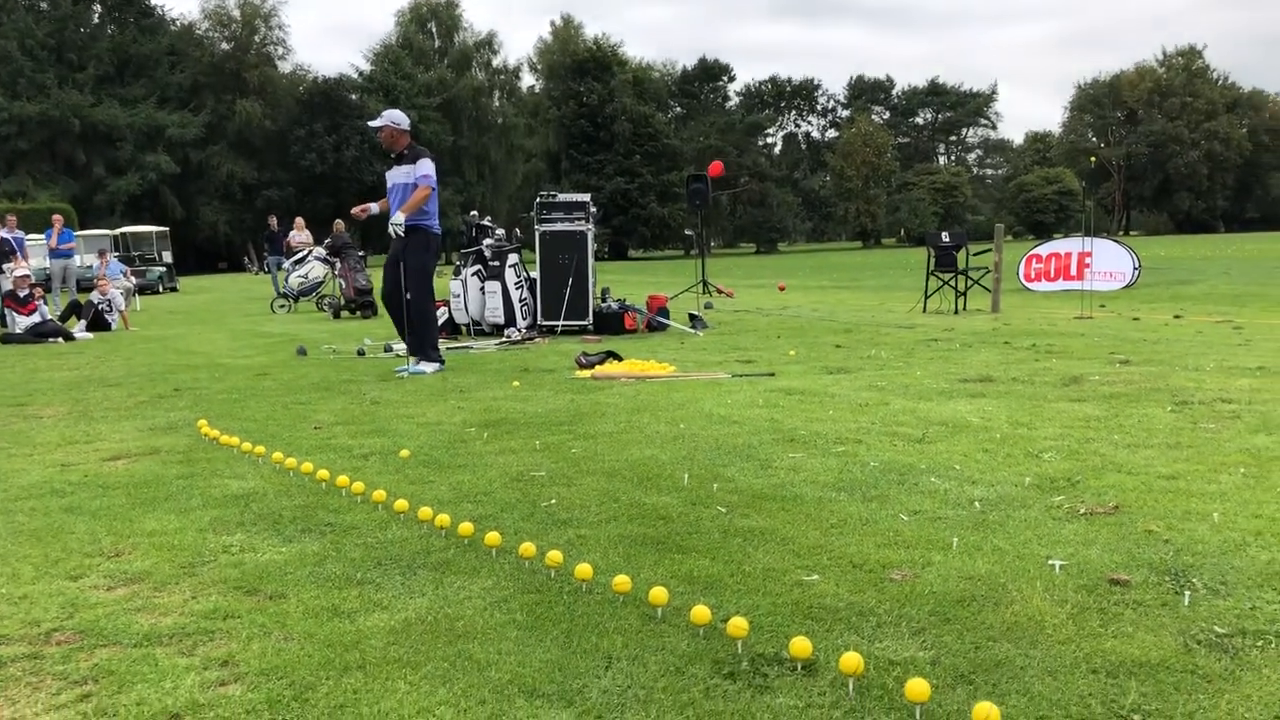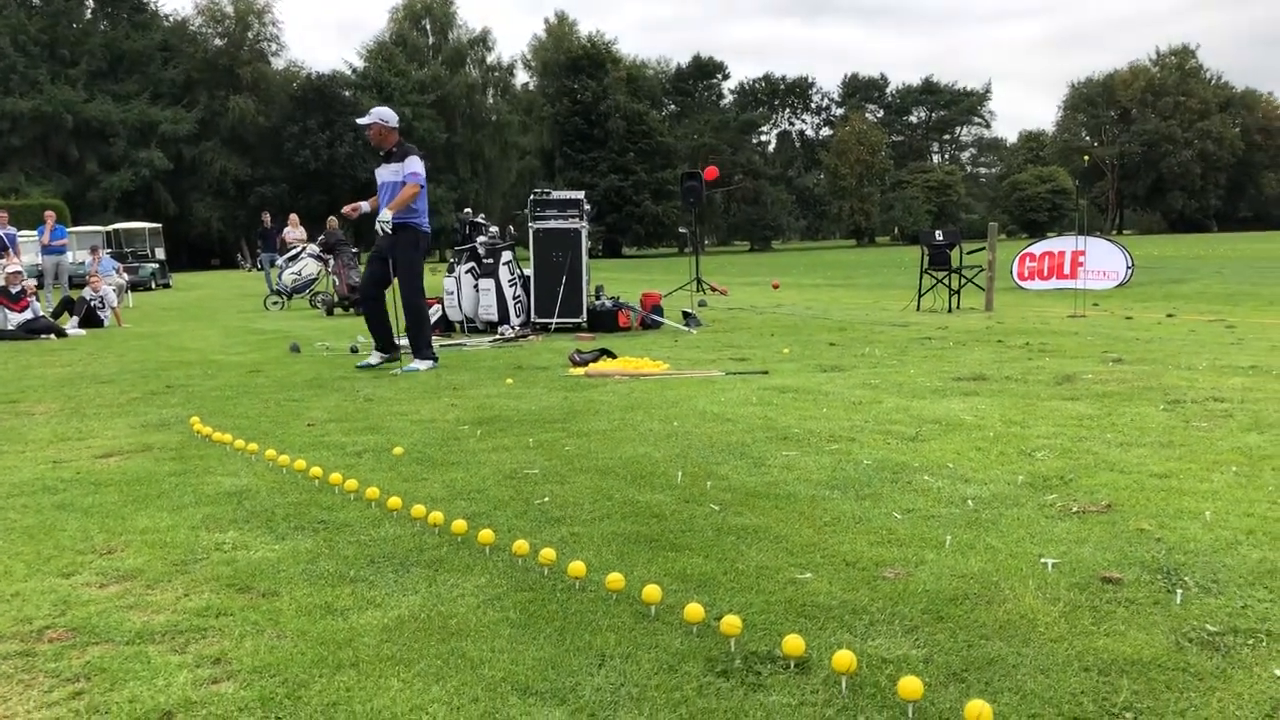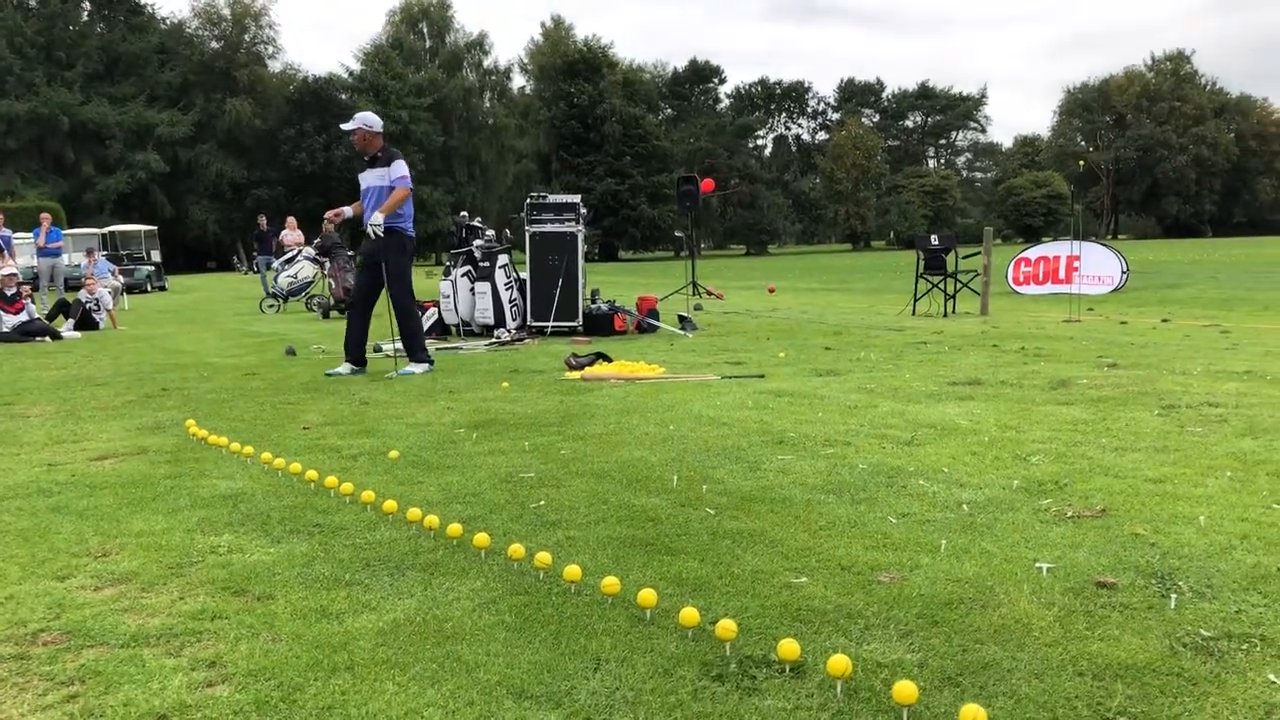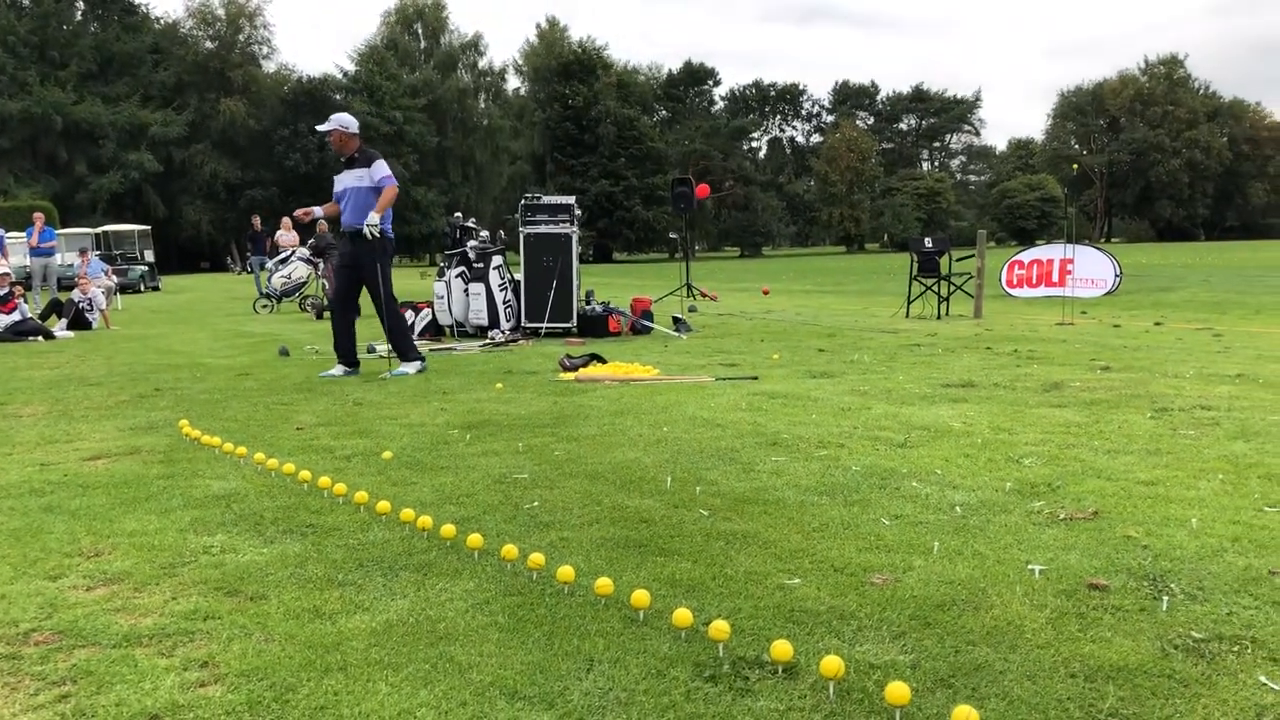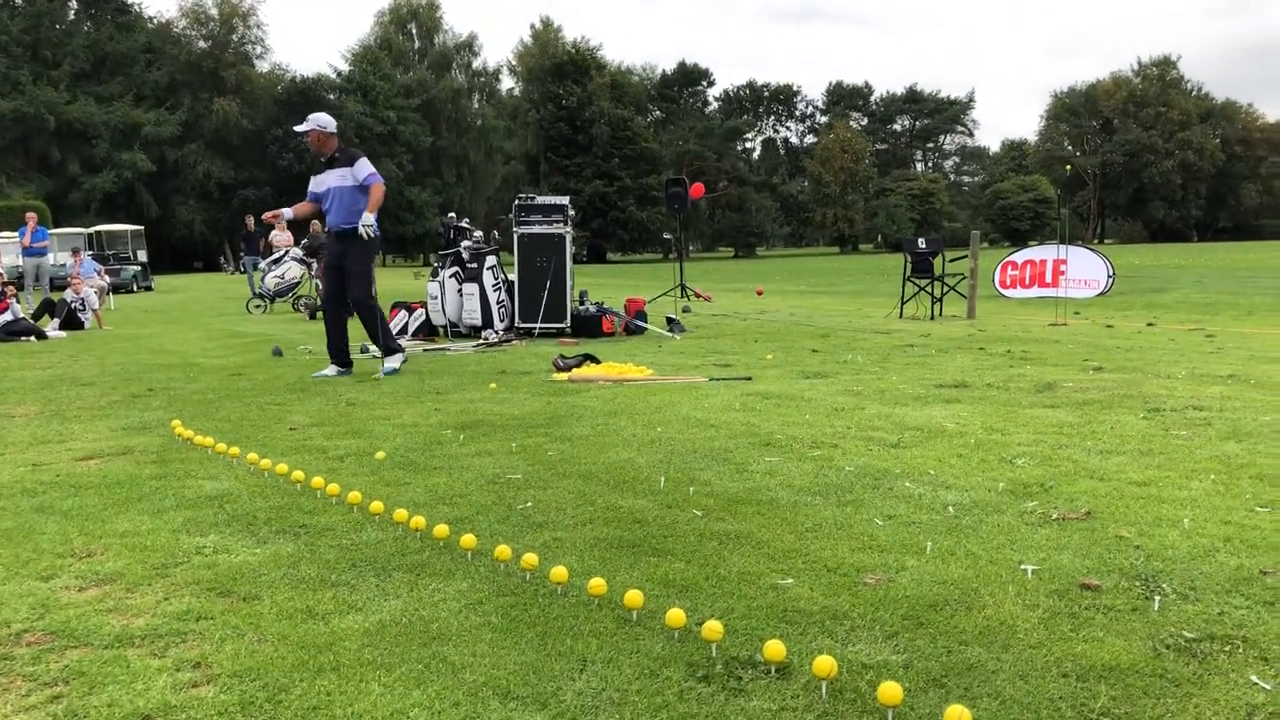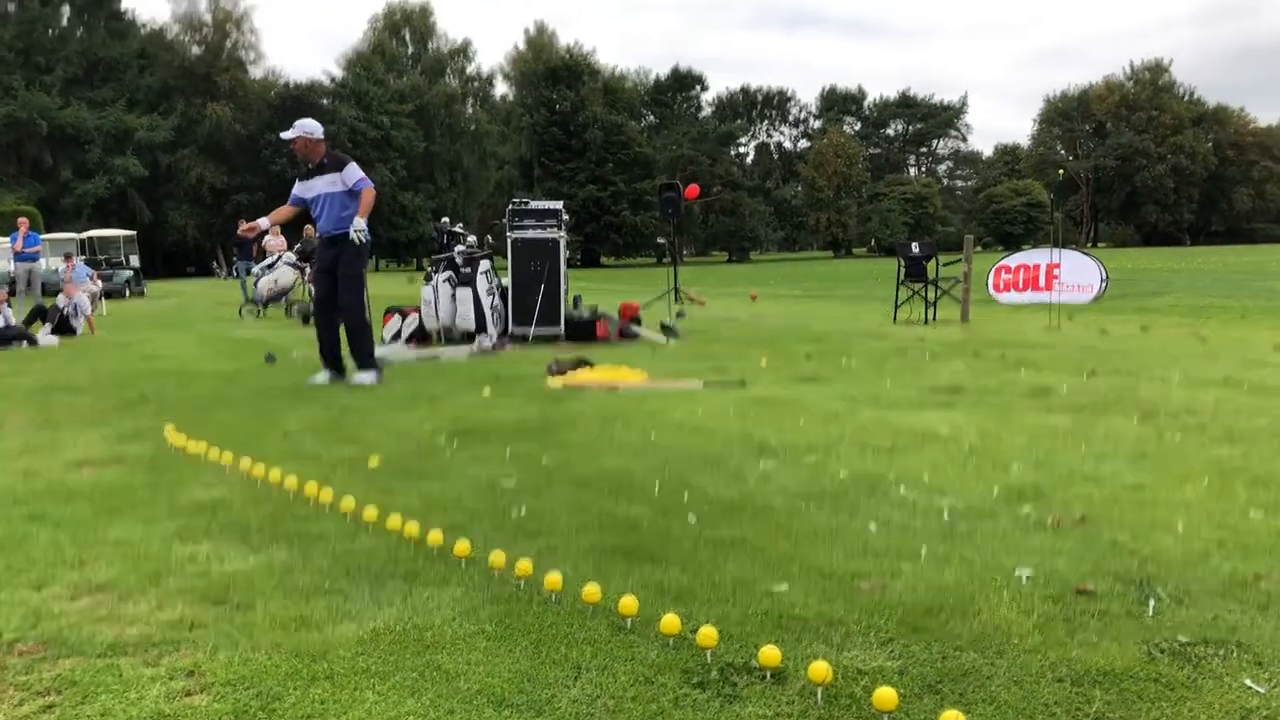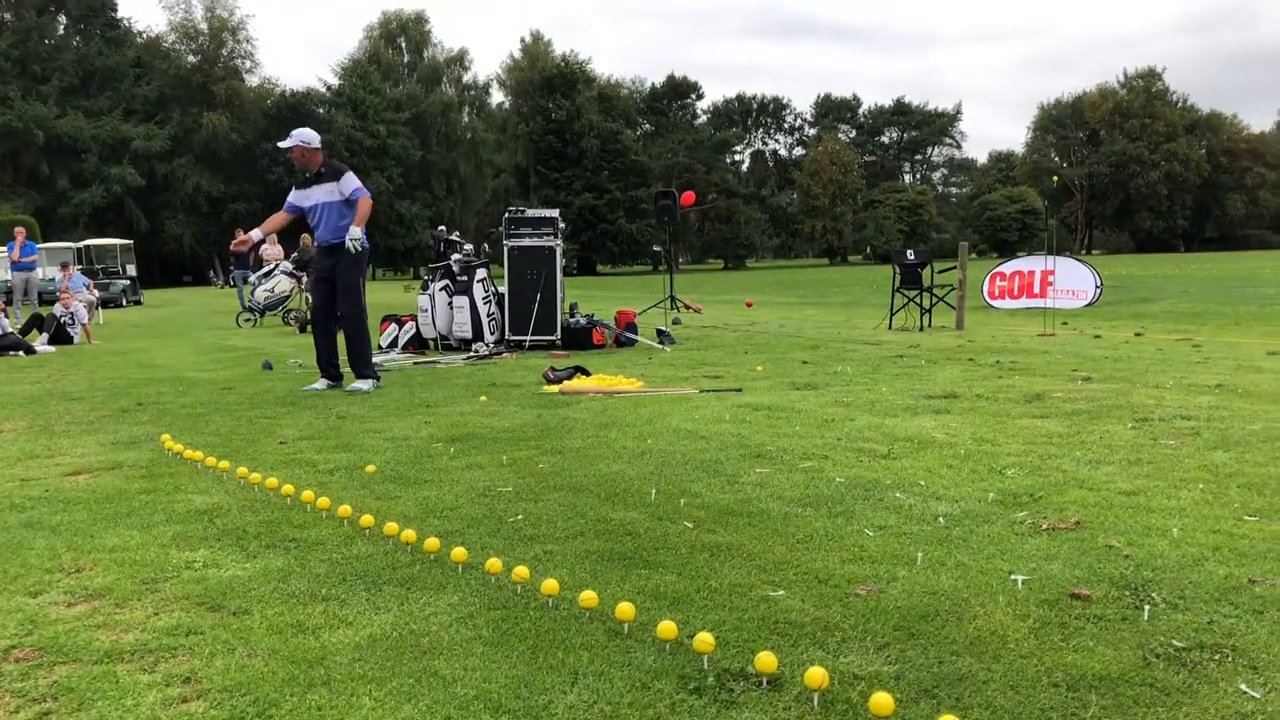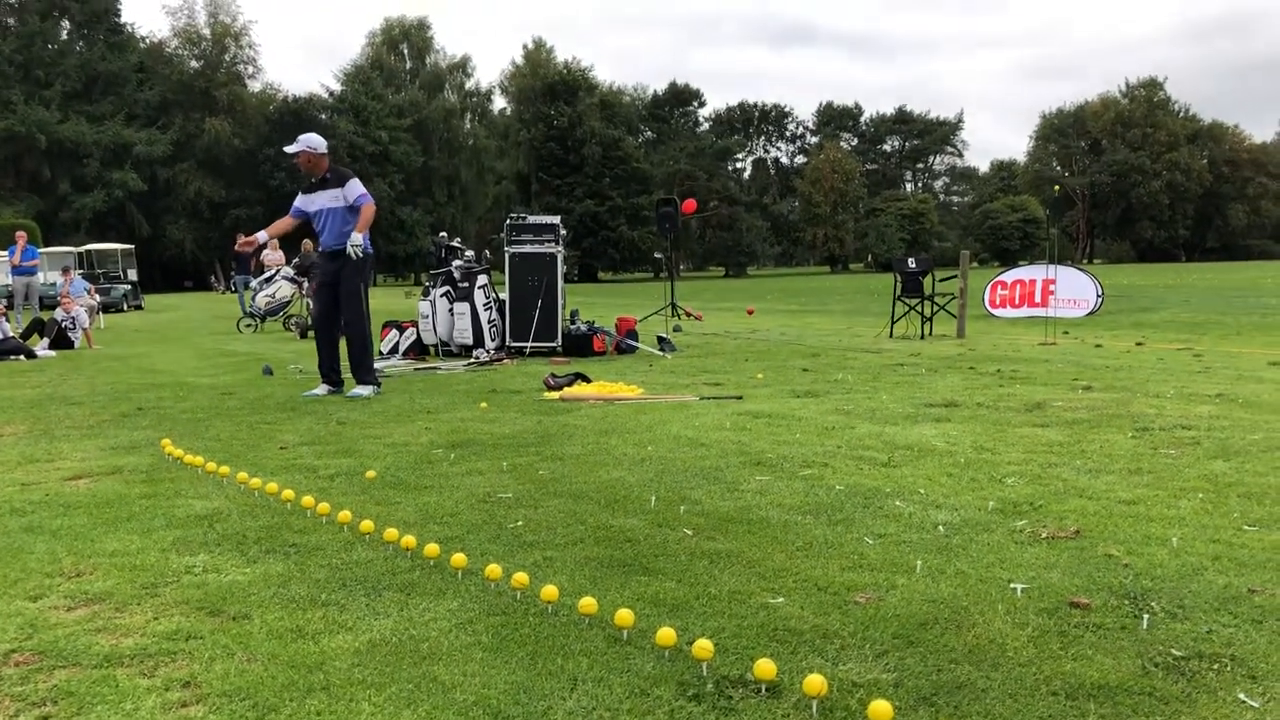
dt=0.2s
person 1, frame 1
left shoulder: (420, 158)
right shoulder: (394, 163)
left elbow: (425, 190)
left wrist: (401, 214)
right wrist: (372, 208)
left hip: (422, 234)
right hip: (400, 236)
left knee: (420, 297)
right knee: (391, 295)
left ankle: (432, 358)
right ankle: (418, 350)
person 1, frame 2
left shoulder: (409, 155)
right shoulder: (383, 161)
left elbow: (414, 188)
left wrist: (388, 211)
right wrist: (363, 206)
left hip: (410, 233)
right hip: (386, 234)
left knee: (411, 295)
right knee: (368, 291)
left ankle: (425, 356)
right ankle: (386, 348)
person 1, frame 3
left shoulder: (393, 160)
right shoulder: (366, 167)
left elbow: (403, 190)
left wrist: (381, 214)
right wrist: (346, 212)
left hip: (396, 238)
right hip: (371, 240)
left knee: (401, 300)
right knee: (359, 300)
left ankle: (420, 359)
right ankle: (355, 361)
person 1, frame 4
left shoulder: (372, 160)
right shoulder: (341, 170)
left elbow: (391, 189)
left wrist: (375, 215)
right wrist: (315, 212)
left hip: (375, 239)
right hip: (348, 240)
left knee: (384, 300)
right knee: (341, 302)
left ankle: (412, 358)
right ankle: (347, 363)
person 1, frame 5
left shoulder: (353, 159)
right shoulder: (320, 171)
left elbow: (378, 186)
right elbow: (312, 204)
left wrist: (369, 214)
right wrist: (284, 213)
left hip: (360, 238)
right hip: (335, 240)
left knee: (361, 298)
right knee: (332, 302)
left ankle: (393, 351)
right ankle: (341, 363)
person 1, frame 6
left shoulder: (342, 164)
right shoulder: (305, 177)
left elbow: (368, 191)
right elbow: (291, 208)
left wrist: (360, 220)
right wrist: (260, 224)
left hip: (351, 242)
right hip: (325, 245)
left knee: (351, 306)
right knee: (323, 307)
left ankle: (368, 367)
right ankle: (333, 367)
person 1, frame 7
left shoulder: (339, 173)
right shoulder: (302, 186)
left elbow: (365, 200)
right elbow: (284, 215)
left wrist: (355, 229)
right wrist: (253, 236)
left hip: (349, 251)
right hip: (323, 253)
left knee: (351, 314)
right knee: (320, 315)
left ankle: (367, 375)
right ankle: (330, 375)
person 1, frame 8
left shoulder: (344, 179)
right shoulder: (308, 190)
left elbow: (369, 207)
right elbow: (290, 220)
left wrist: (357, 234)
right wrist: (259, 238)
left hip: (353, 256)
right hip: (327, 258)
left knee: (355, 320)
right knee: (323, 320)
left ankle: (367, 381)
right ankle: (331, 381)
